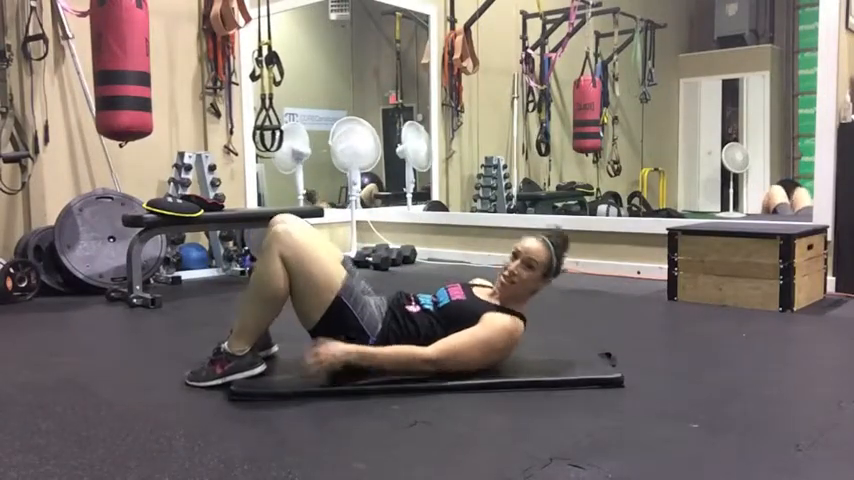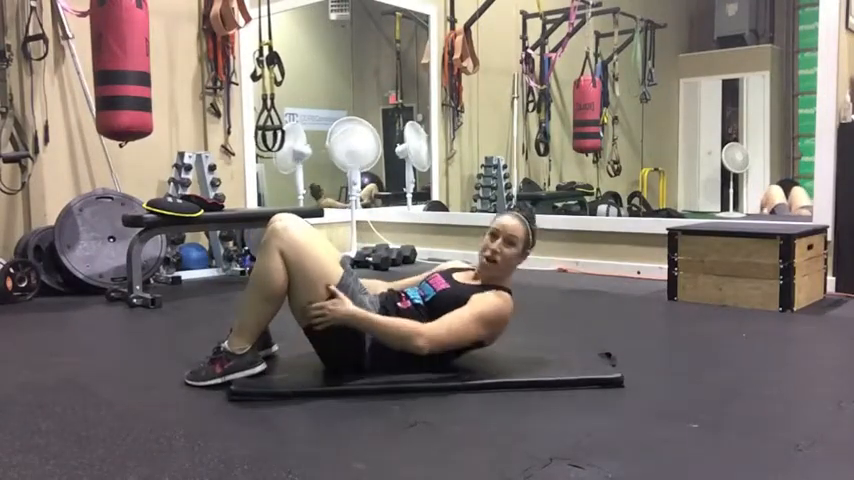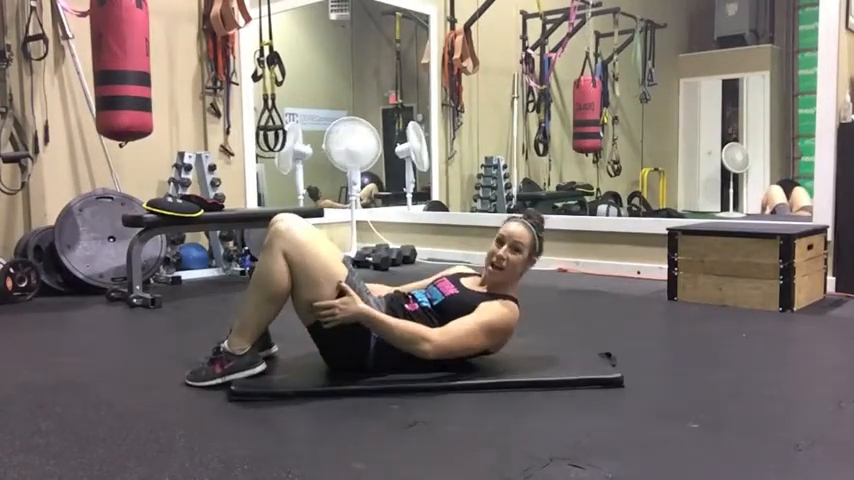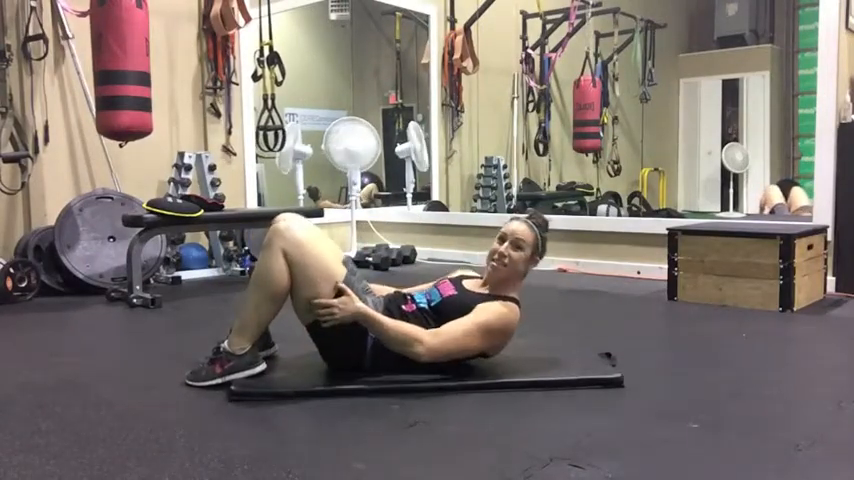
dt=0.3s
person 1, frame 1
left shoulder: (506, 327)
right shoulder: (483, 287)
left elbow: (429, 359)
left wrist: (349, 353)
left hip: (370, 337)
right hip: (378, 310)
left knee: (283, 240)
right knee: (284, 225)
left ankle: (238, 354)
right ankle: (255, 337)
person 1, frame 2
left shoulder: (496, 304)
right shoulder: (458, 269)
left elbow: (424, 339)
left wrist: (352, 316)
right wrist: (343, 283)
left hip: (364, 345)
right hip: (371, 314)
left knee: (283, 238)
right knee: (283, 225)
left ankle: (238, 354)
right ankle: (255, 337)
person 1, frame 3
left shoulder: (502, 313)
right shoulder: (465, 273)
left elbow: (430, 344)
left wrist: (363, 313)
right wrist: (350, 286)
left hip: (367, 344)
right hip: (374, 316)
left knee: (286, 237)
right knee: (285, 225)
left ankle: (238, 353)
right ankle: (255, 337)
person 1, frame 4
left shoulder: (502, 314)
right shoulder: (470, 278)
left elbow: (425, 347)
left wrist: (360, 312)
right wrist: (355, 286)
left hip: (365, 342)
right hip: (375, 314)
left knee: (285, 237)
right knee: (287, 225)
left ankle: (238, 353)
right ankle: (254, 336)
